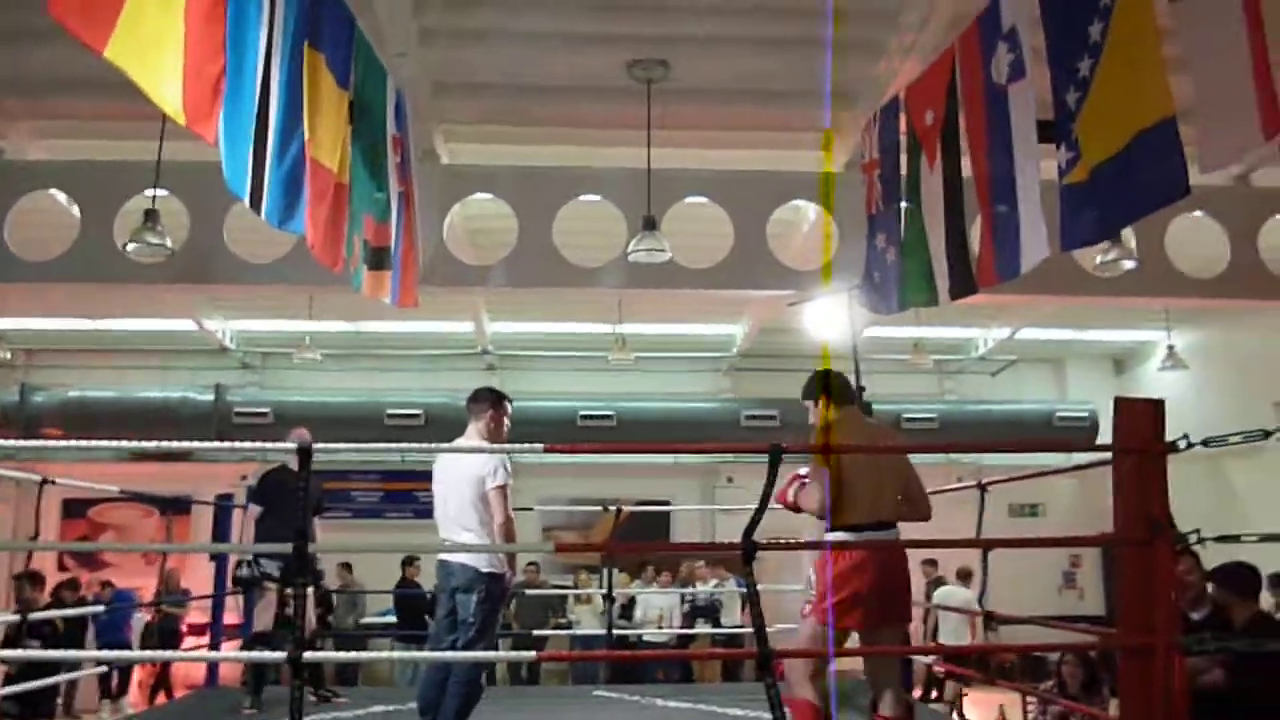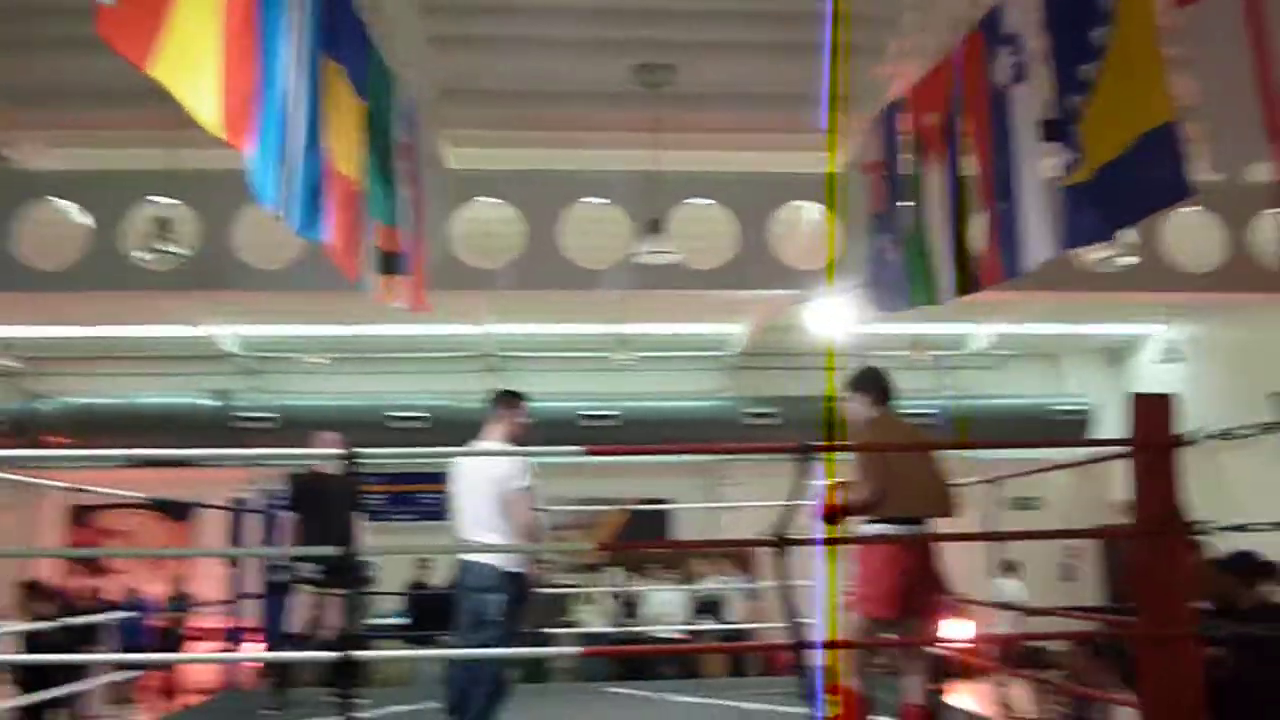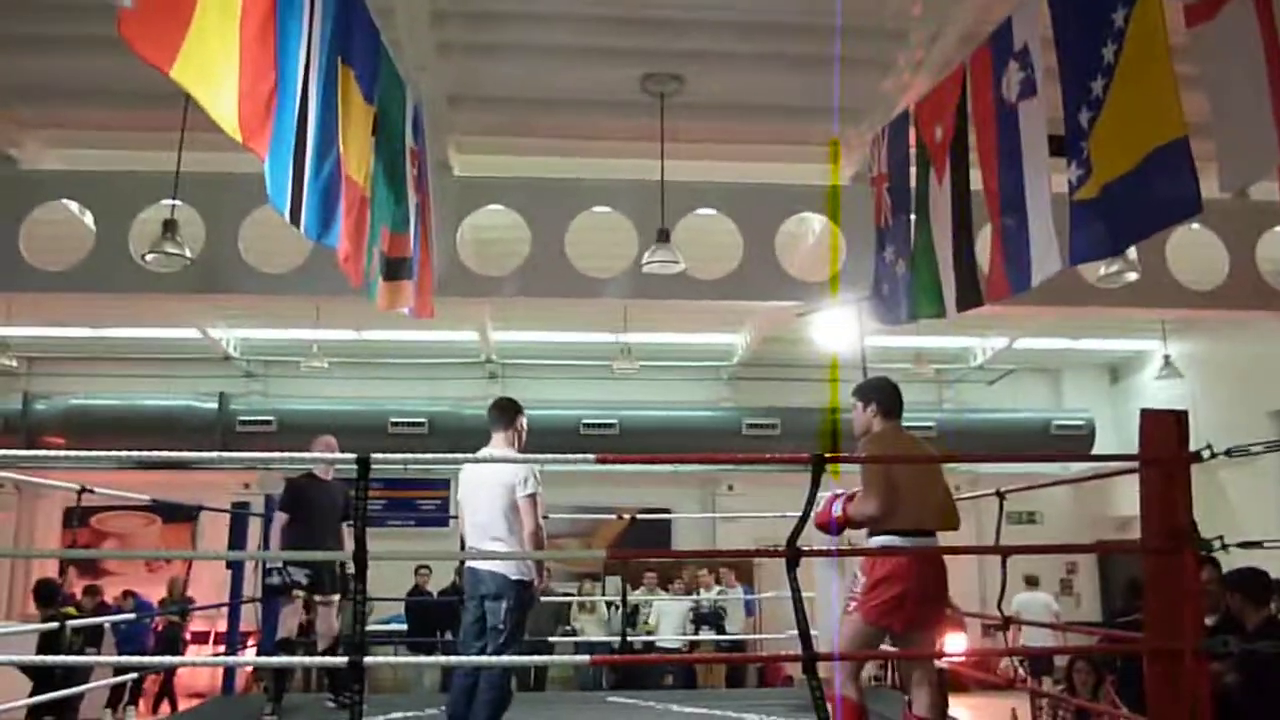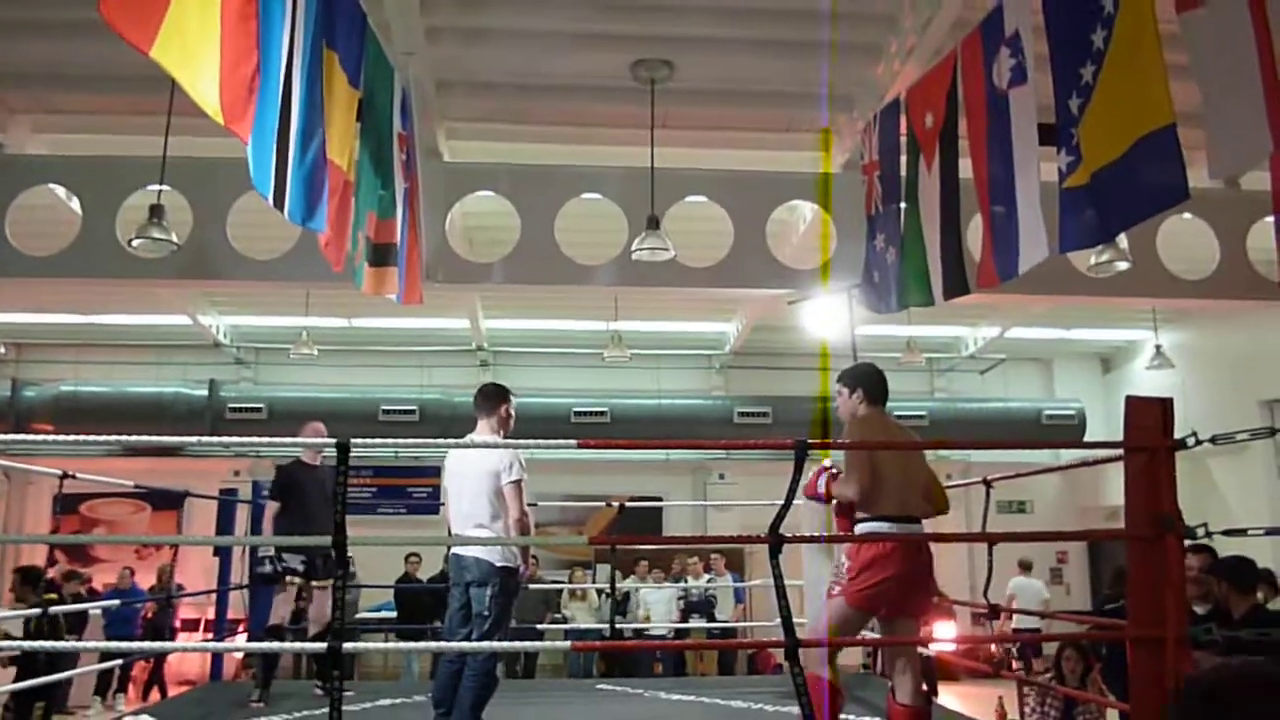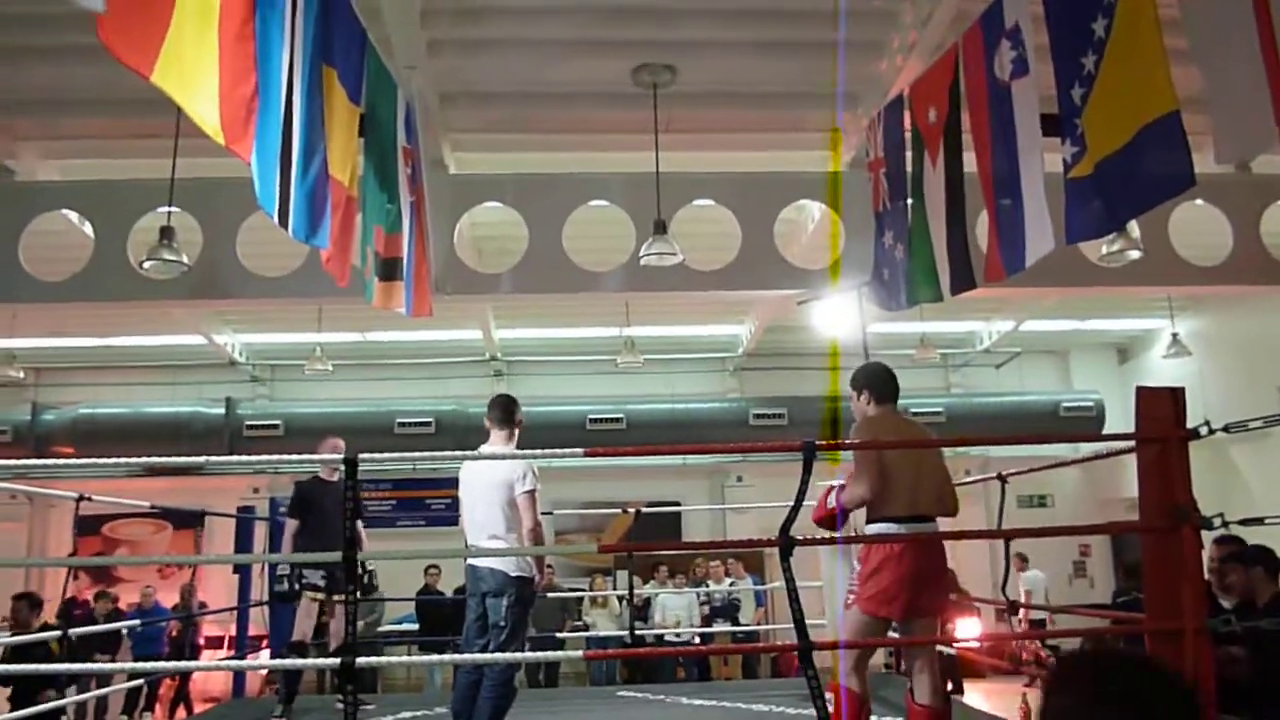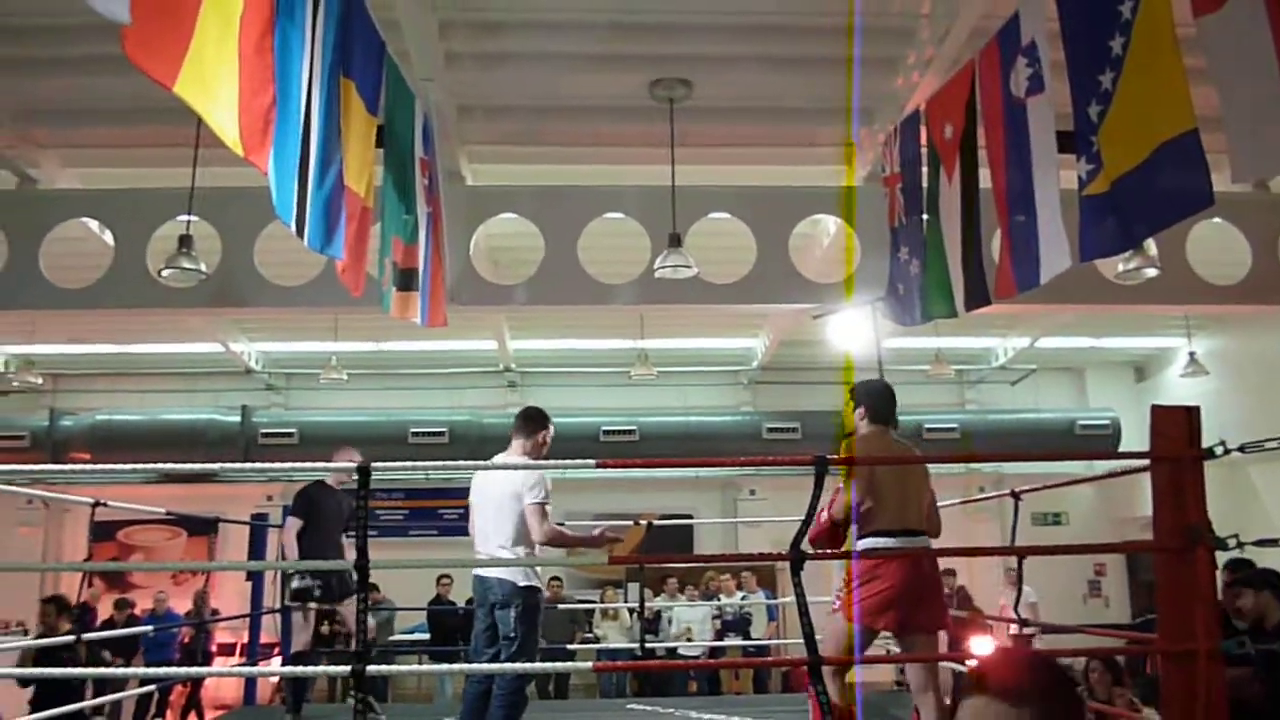
dt=0.7s
person 1, frame 1
left shoulder: (830, 433)
right shoulder: (890, 439)
left elbow: (823, 502)
right elbow: (921, 509)
left wrist: (797, 493)
left hip: (849, 558)
right hip: (889, 556)
left knee: (800, 670)
right knee: (887, 679)
person 1, frame 2
left shoulder: (868, 428)
right shoulder: (916, 437)
left elbow: (867, 492)
right elbow: (944, 505)
left wrist: (840, 499)
left hip: (885, 548)
right hip: (917, 549)
left knee: (850, 661)
right knee: (913, 663)
person 1, frame 3
left shoulder: (875, 443)
right shoulder: (924, 452)
left elbow: (876, 506)
right elbow: (950, 520)
left wrist: (841, 510)
left hip: (892, 563)
right hip: (928, 564)
left knee: (844, 669)
right knee: (920, 676)
person 1, frame 4
left shoulder: (859, 426)
right shoulder: (907, 438)
left elbow: (855, 489)
right elbow: (938, 503)
left wrist: (824, 484)
left hip: (877, 549)
right hip: (913, 550)
left knee: (817, 650)
right knee: (903, 664)
person 1, frame 5
left shoulder: (869, 427)
right shoulder: (924, 435)
left elbow: (864, 489)
right elbow: (949, 504)
left wrist: (836, 500)
left hip: (890, 549)
right hip: (928, 549)
left knee: (849, 663)
right knee: (923, 664)
person 1, frame 6
left shoulder: (859, 444)
right shoulder: (911, 455)
left elbow: (850, 502)
right elbow: (932, 526)
left wrist: (829, 517)
left hip: (881, 564)
right hip: (921, 564)
left knee: (827, 668)
right knee: (925, 683)
person 2, frame 1
left shoulder: (443, 457)
right shoulder: (492, 458)
right elbow: (501, 521)
right wrist: (510, 566)
left hip: (448, 562)
right hip: (481, 567)
left knee: (441, 649)
right knee: (469, 655)
person 2, frame 2
left shoulder: (462, 459)
right shoulder: (512, 459)
right elbow: (524, 521)
right wrist: (534, 562)
left hip: (469, 562)
right hip: (504, 566)
left knee: (467, 646)
right knee: (494, 651)
person 2, frame 3
left shoulder: (468, 468)
right shoulder: (520, 468)
right elbow: (532, 530)
right wrist: (539, 572)
left hip: (474, 571)
right hip: (509, 575)
left knee: (469, 656)
right knee: (498, 661)
person 2, frame 4
left shoulder: (454, 454)
right shoulder: (505, 454)
right elbow: (517, 516)
right wrist: (525, 558)
left hip: (459, 557)
right hip: (494, 560)
left knee: (455, 643)
right knee: (483, 649)
person 2, frame 5
left shoulder: (468, 465)
right shoulder: (520, 464)
right elbow: (531, 526)
right wrist: (540, 569)
left hip: (476, 569)
right hip: (510, 571)
left knee: (473, 654)
right knee: (501, 661)
person 2, frame 6
left shoulder: (482, 472)
right shoulder: (530, 474)
right elbow: (541, 534)
right wrist: (590, 540)
left hip: (483, 577)
right hip: (515, 581)
left knee: (481, 665)
right knee: (511, 670)
person 3, frame 1
left shoulder: (313, 485)
right shoulder: (271, 478)
right elbow: (251, 517)
left wrist: (316, 563)
right wrist: (245, 557)
left hip: (300, 561)
right hip: (271, 558)
left knee: (308, 625)
right knee: (263, 626)
right ankle: (254, 691)
person 3, frame 2
left shoulder: (349, 483)
right shoulder: (305, 481)
left elbow: (355, 523)
right elbow: (290, 522)
left wrist: (361, 558)
left hip: (340, 562)
right hip: (310, 561)
left knee: (334, 627)
right knee: (299, 622)
left ankle: (340, 684)
person 3, frame 3
left shoulder: (341, 491)
right shoulder: (298, 485)
right elbow: (278, 525)
left wrist: (346, 567)
right wrist: (274, 563)
left hip: (326, 569)
right hip: (297, 566)
left knee: (329, 634)
right knee: (287, 633)
left ankle: (337, 693)
person 3, frame 4
left shoulder: (331, 476)
right shoulder: (287, 472)
left elbow: (337, 517)
right elbow: (270, 515)
right wrist: (266, 553)
left hip: (322, 555)
right hip: (292, 553)
left knee: (321, 621)
right knee: (279, 620)
left ankle: (324, 680)
right ankle: (262, 685)
person 3, frame 5
left shoulder: (349, 490)
right shoulder: (306, 489)
left elbow: (358, 531)
right elbow: (290, 532)
left wrist: (368, 567)
right wrist: (284, 571)
left hip: (342, 570)
right hip: (313, 569)
left knee: (340, 635)
right knee: (302, 634)
left ankle: (346, 693)
person 3, frame 6
left shoulder: (347, 502)
right shoulder: (309, 493)
right elbow: (288, 533)
left wrist: (355, 571)
right wrist: (296, 570)
left hip: (337, 574)
right hip: (309, 575)
left knee: (366, 627)
right knee: (302, 643)
